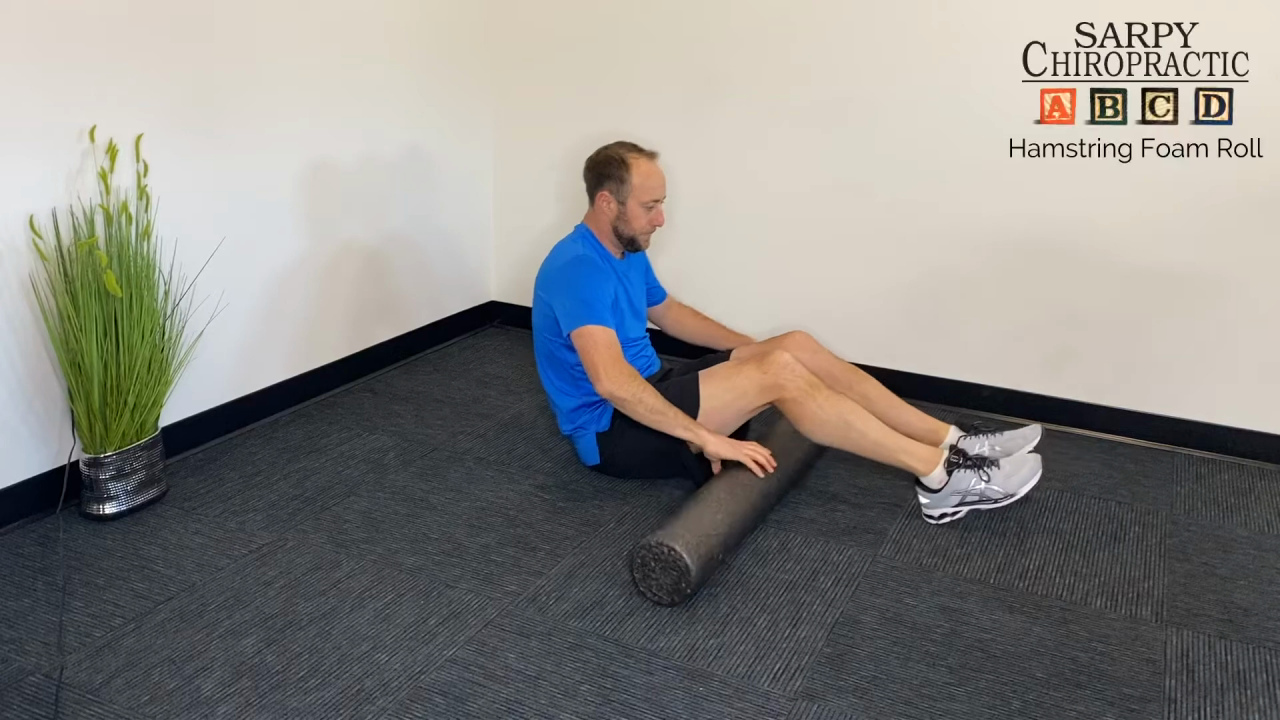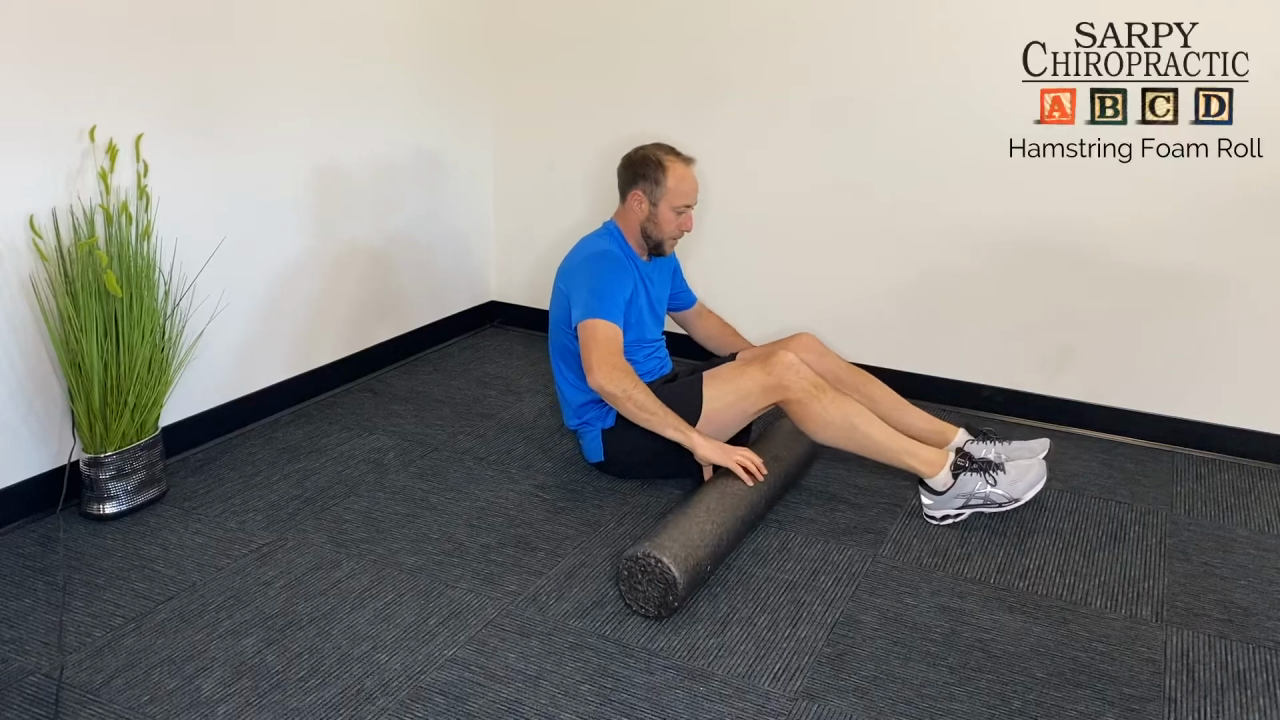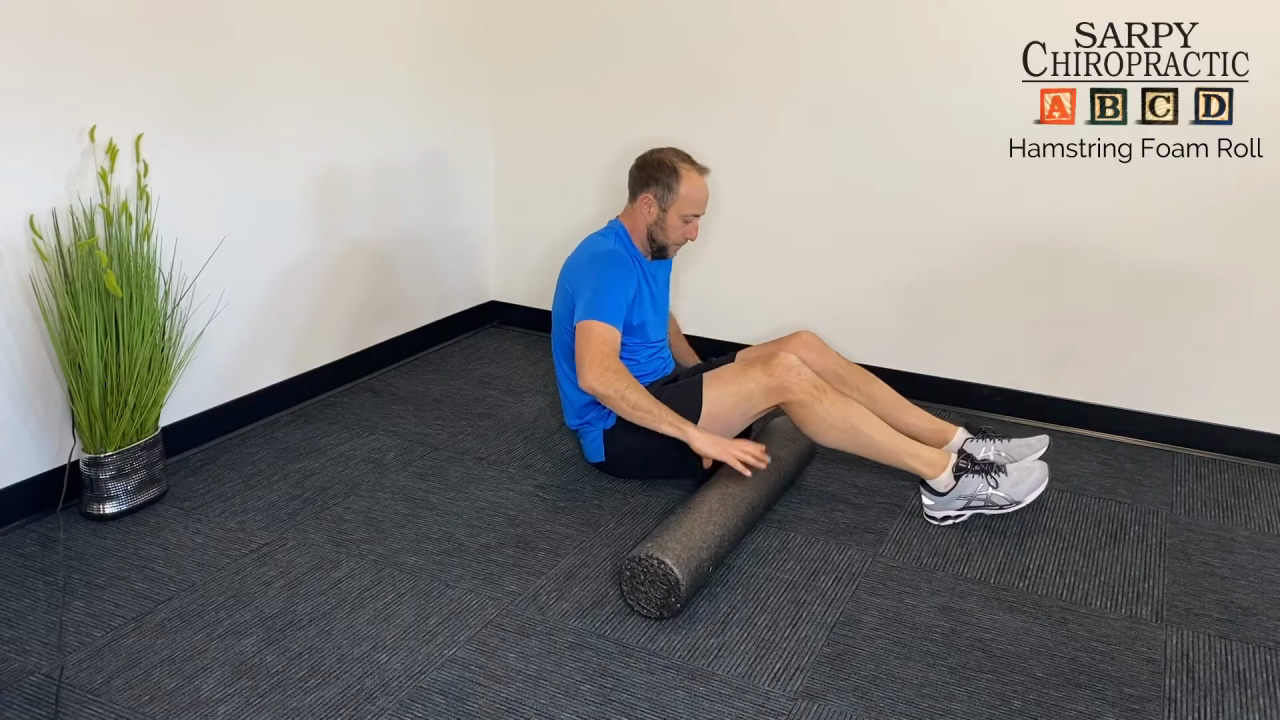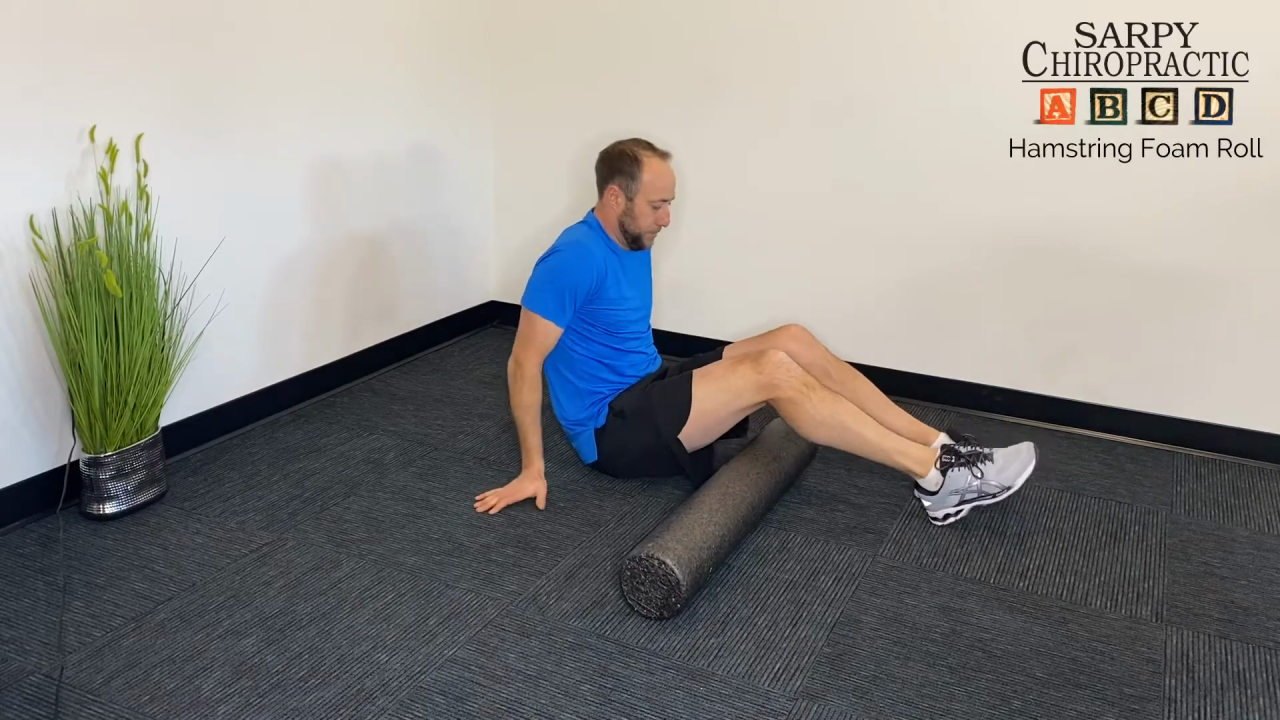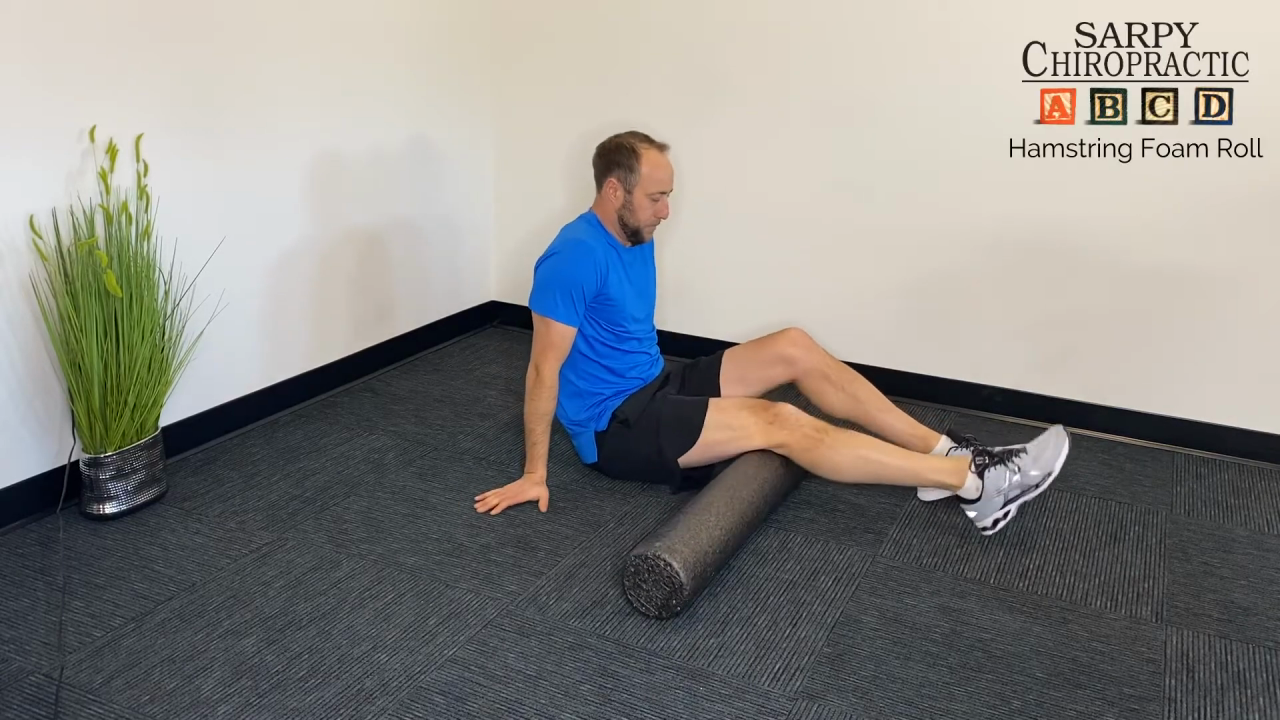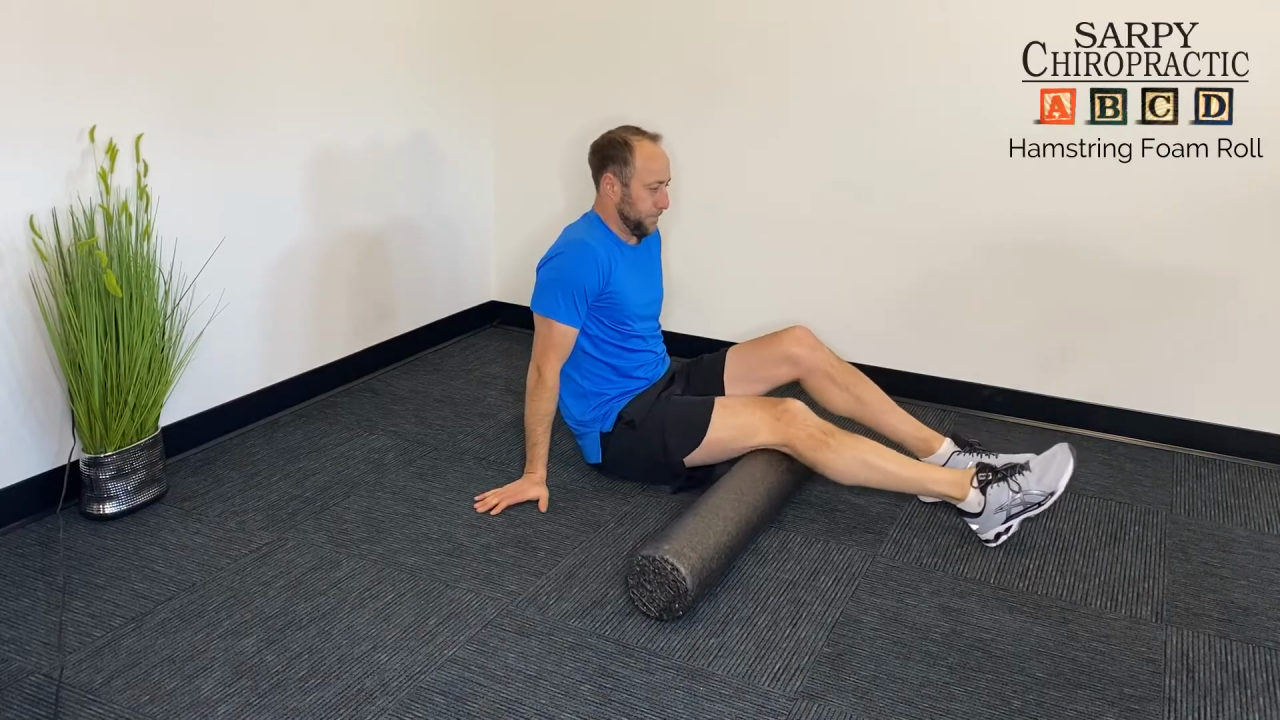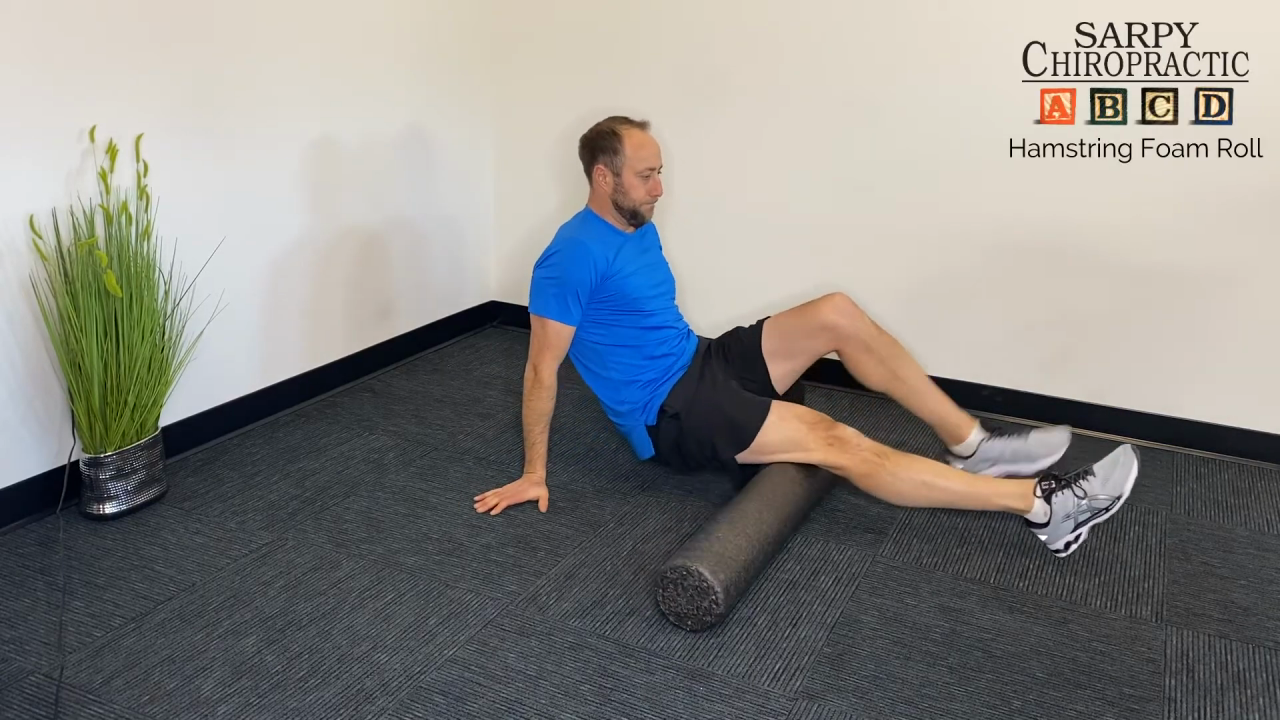
dt=0.7s
person 1, frame 1
left shoulder: (627, 253)
right shoulder: (577, 268)
left elbow: (666, 311)
right elbow: (610, 380)
left wrist: (748, 345)
right wrist: (708, 440)
left hip: (649, 394)
right hip: (614, 434)
left knee: (795, 346)
right knee: (777, 372)
left ankle: (951, 444)
right ankle: (941, 475)
person 1, frame 2
left shoulder: (657, 255)
right shoulder: (600, 263)
left elbow: (698, 318)
right elbow: (604, 374)
left wrist: (762, 361)
right wrist: (698, 442)
left hip: (655, 397)
right hip: (619, 432)
left knee: (801, 348)
right knee: (783, 371)
left ankle: (958, 446)
right ankle: (945, 477)
person 1, frame 3
left shoulder: (650, 249)
right shoulder: (606, 262)
right elbow: (597, 375)
left wrist: (702, 377)
right wrist: (697, 436)
left hip: (658, 395)
right hip: (622, 433)
left knee: (802, 347)
right knee: (783, 373)
left ankle: (958, 445)
right ankle: (947, 478)
person 1, frame 4
left shoulder: (632, 243)
right shoulder: (575, 259)
right elbow: (524, 362)
right wrist: (532, 469)
left hip: (648, 389)
right hip: (613, 430)
left knee: (793, 341)
right knee: (772, 370)
left ankle: (939, 449)
right ankle: (936, 476)
person 1, frame 5
left shoulder: (636, 239)
right shoulder: (574, 257)
right elbow: (544, 369)
right wrist: (533, 474)
left hip: (655, 387)
right hip: (615, 427)
left knee: (792, 347)
right knee: (780, 425)
left ankle: (942, 453)
right ankle: (976, 485)
person 1, frame 6
left shoulder: (644, 236)
right shoulder: (578, 257)
right elbow: (545, 370)
right wrist: (534, 475)
left hip: (661, 384)
right hip: (620, 427)
left knee: (797, 346)
right knee: (786, 419)
left ankle: (943, 456)
right ankle: (974, 495)
person 1, frame 7
left shoulder: (638, 229)
right shoulder: (573, 256)
right elbow: (541, 369)
right wrist: (533, 475)
left hip: (704, 365)
right hip: (669, 415)
left knee: (835, 314)
right knee: (835, 443)
left ankle: (970, 441)
right ankle: (1041, 504)
